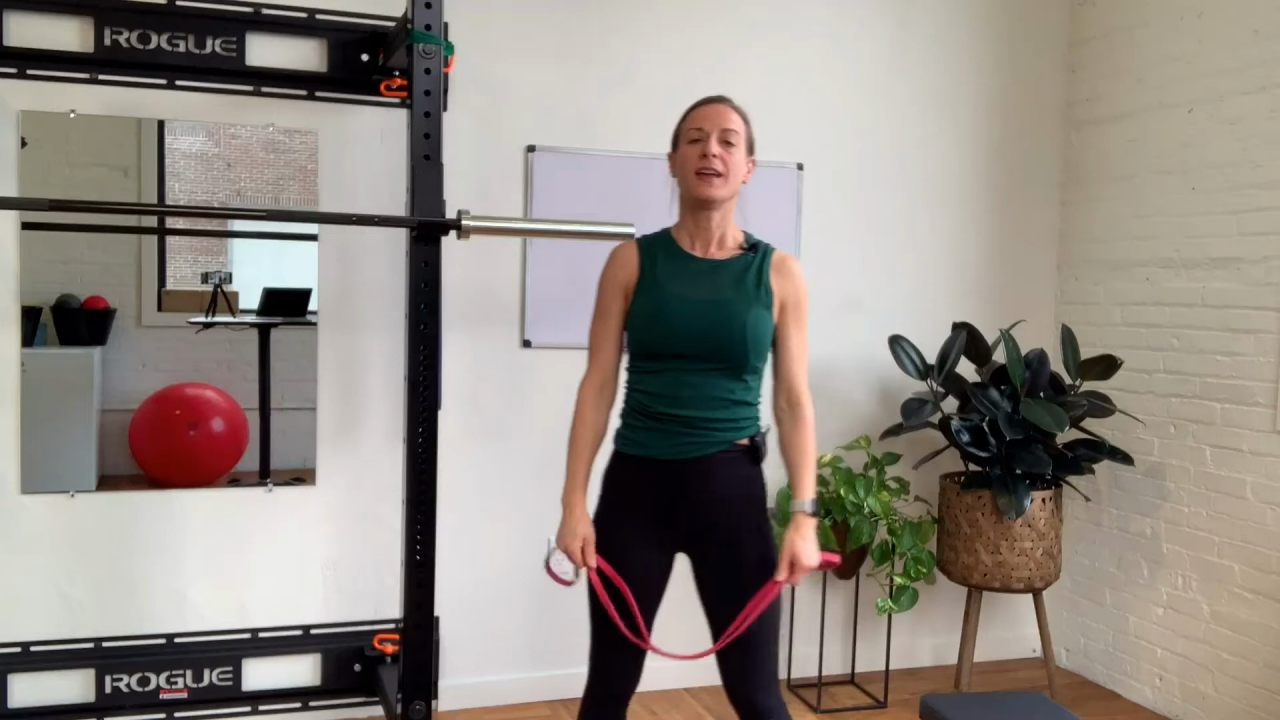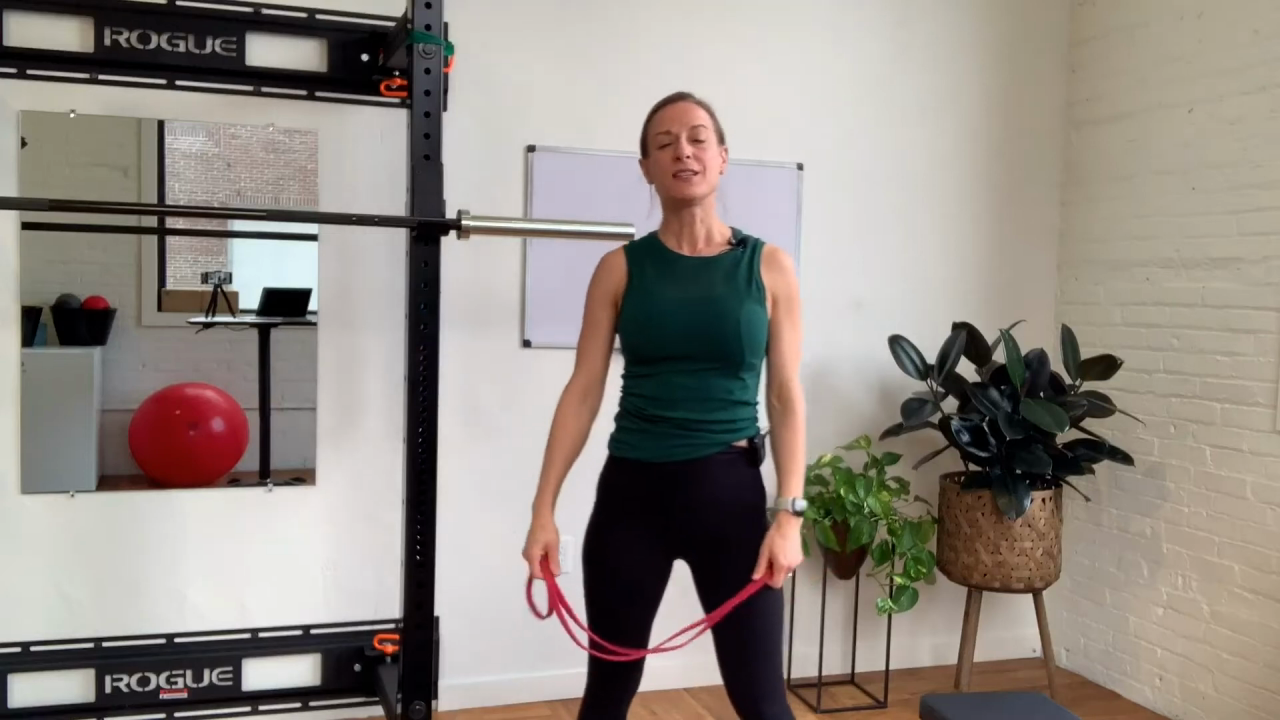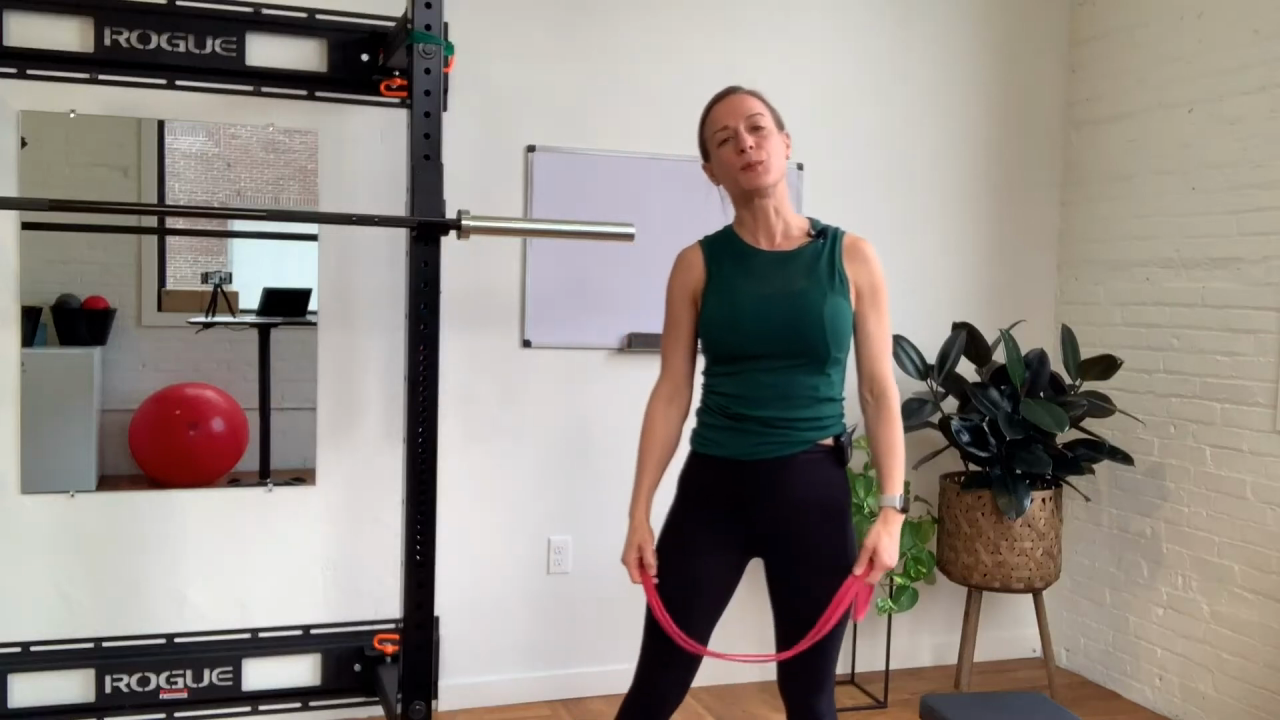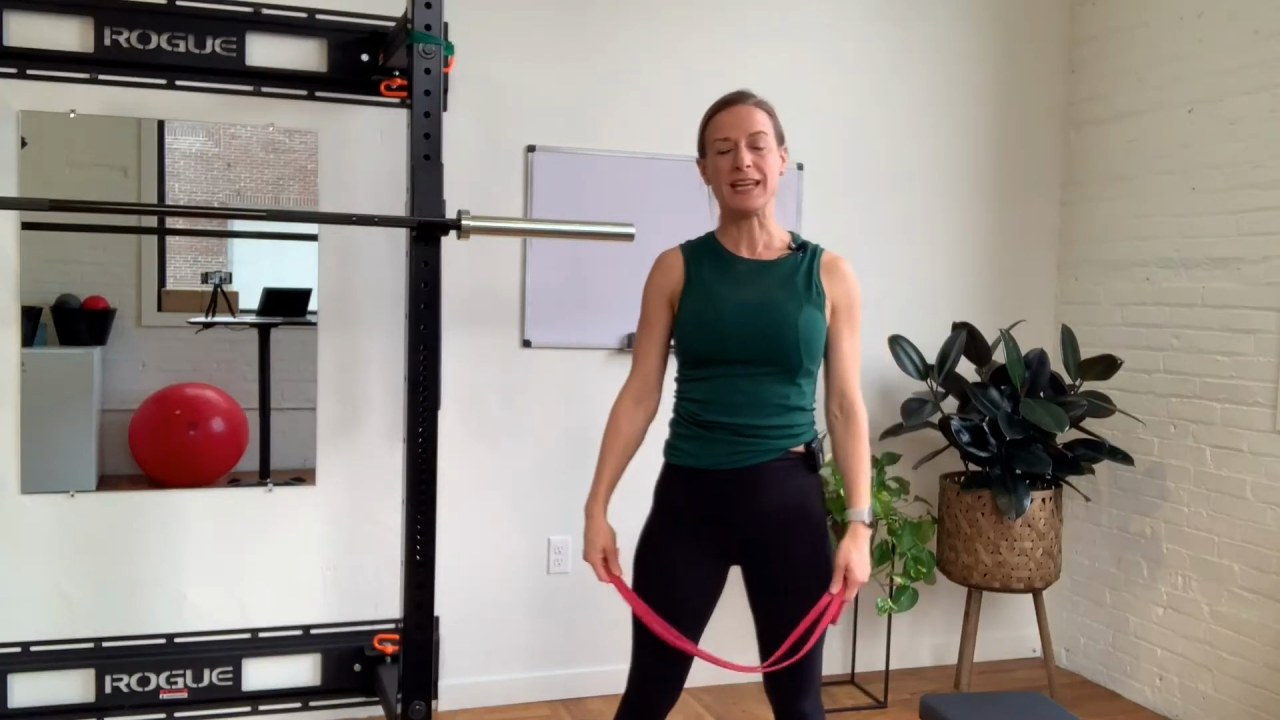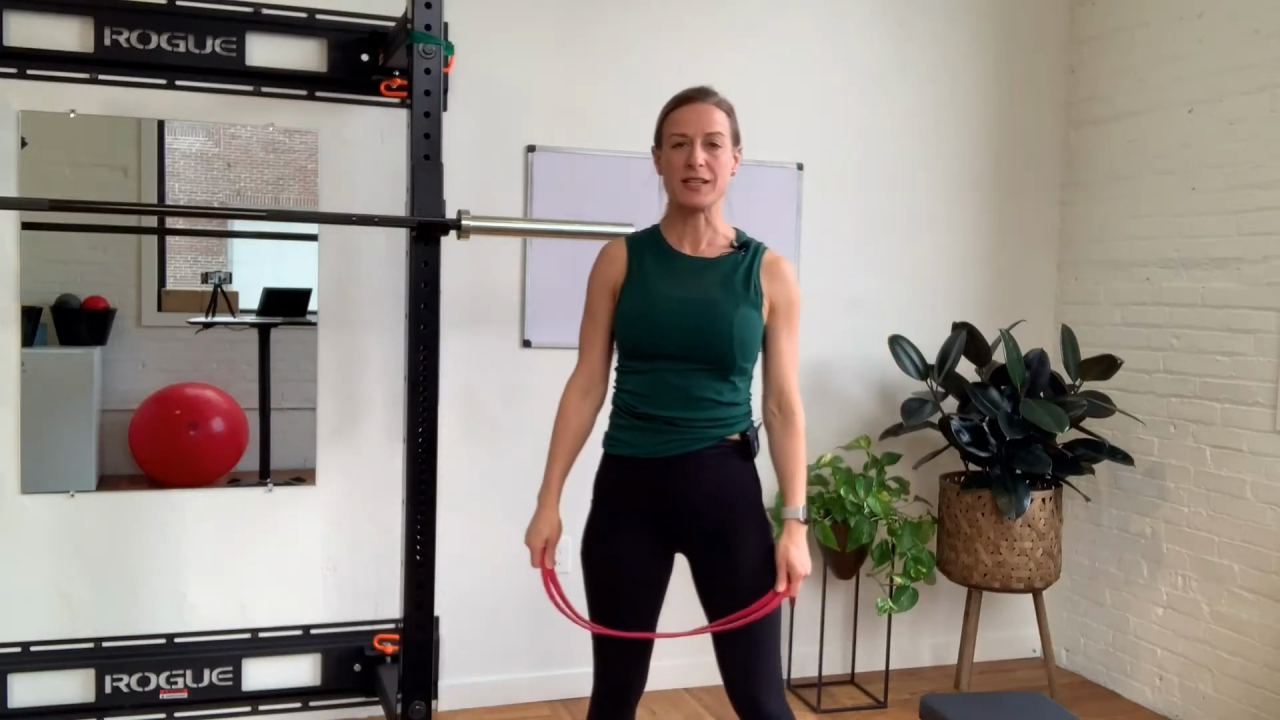
dt=0.5s
person 1, frame 1
left shoulder: (778, 273)
right shoulder: (631, 261)
left elbow: (792, 400)
right elbow: (598, 384)
left wrist: (804, 514)
right wrist: (574, 500)
left hip: (729, 487)
right hip: (636, 487)
person 1, frame 2
left shoulder: (769, 266)
right shoulder: (621, 268)
left elbow: (786, 400)
right elbow: (583, 390)
left wrist: (789, 512)
right wrist: (543, 508)
left hip: (728, 490)
right hip: (632, 491)
person 1, frame 3
left shoulder: (851, 257)
right shoulder: (697, 264)
left elbow: (878, 391)
right elbow: (671, 393)
left wrist: (891, 509)
right wrist: (639, 513)
left hip: (811, 490)
right hip: (712, 489)
person 1, frame 4
left shoulder: (827, 273)
right shoulder: (676, 268)
left elbow: (845, 406)
right elbow: (640, 393)
left wrist: (859, 524)
right wrist: (597, 508)
left hip: (786, 498)
right hip: (688, 498)
person 1, frame 5
left shoulder: (769, 272)
right shoulder: (621, 260)
left elbow: (783, 403)
right elbow: (587, 384)
left wrist: (795, 522)
right wrist: (549, 499)
left hip: (723, 484)
right hip: (628, 487)
